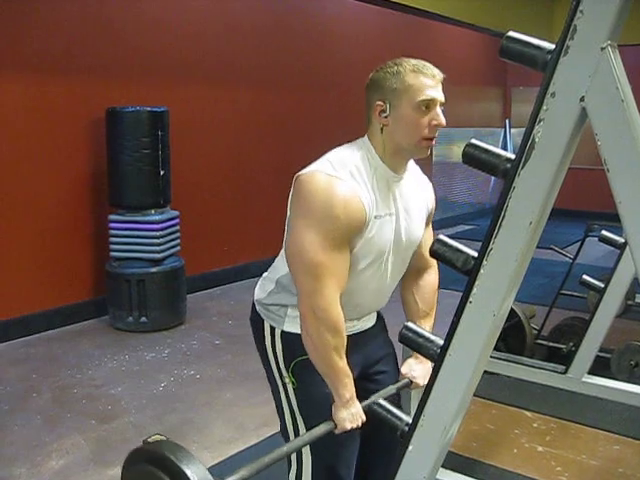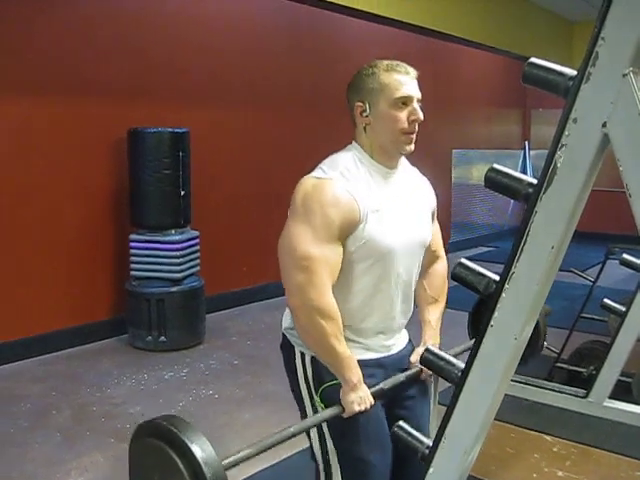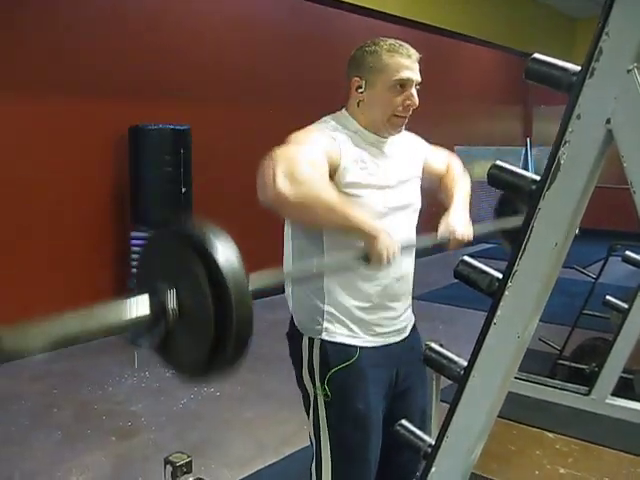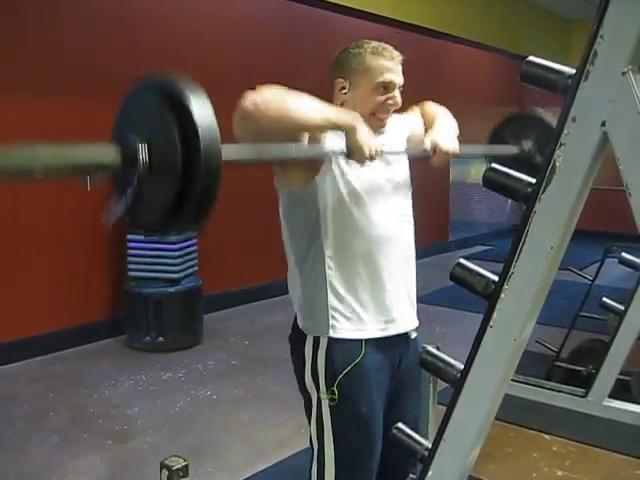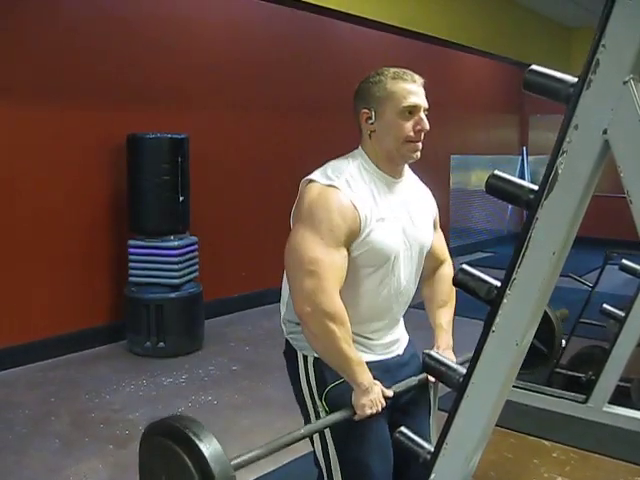
dt=1s
person 1, frame 1
left shoulder: (420, 186)
right shoulder: (333, 188)
left elbow: (422, 270)
right elbow: (316, 307)
left wrist: (420, 352)
right wrist: (343, 397)
left hip: (365, 325)
right hip: (296, 330)
left knee: (388, 438)
person 1, frame 2
left shoulder: (419, 185)
right shoulder: (329, 191)
left elbow: (434, 261)
right elbow: (307, 300)
left wrist: (430, 338)
right wrist: (349, 381)
left hip: (396, 353)
right hip: (328, 360)
person 1, frame 3
left shoulder: (407, 145)
right shoulder: (321, 143)
left elbow: (451, 167)
right elbow: (280, 185)
left wrist: (457, 208)
right wrist: (370, 229)
left hip: (401, 334)
right hip: (339, 345)
person 1, frame 4
left shoulder: (394, 132)
right shoulder: (311, 140)
left elbow: (433, 112)
right elbow: (253, 109)
left wrist: (443, 129)
right wrist: (347, 123)
left hip: (402, 332)
right hip: (341, 341)
person 1, frame 5
left shoulder: (420, 193)
right shoulder: (333, 194)
left elbow: (438, 267)
right elbow: (313, 302)
left wrist: (444, 342)
right wrist: (359, 381)
left hip: (397, 353)
right hip: (330, 362)
